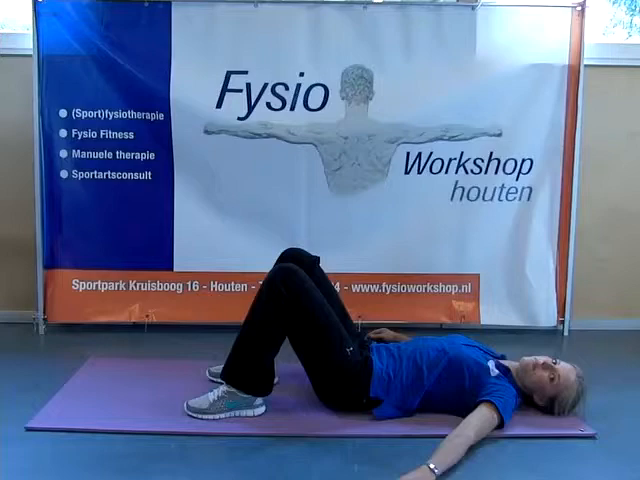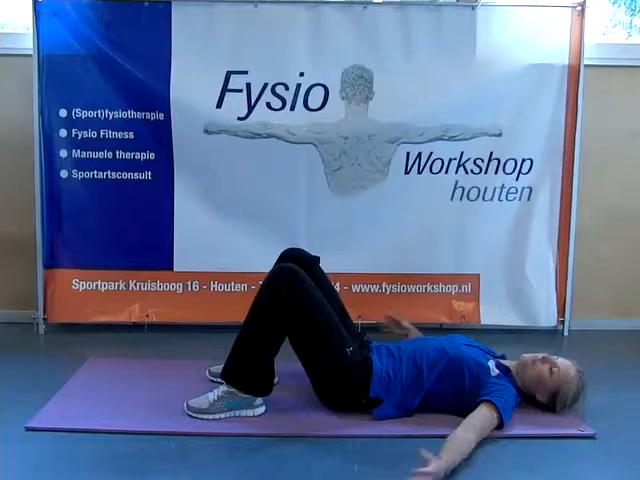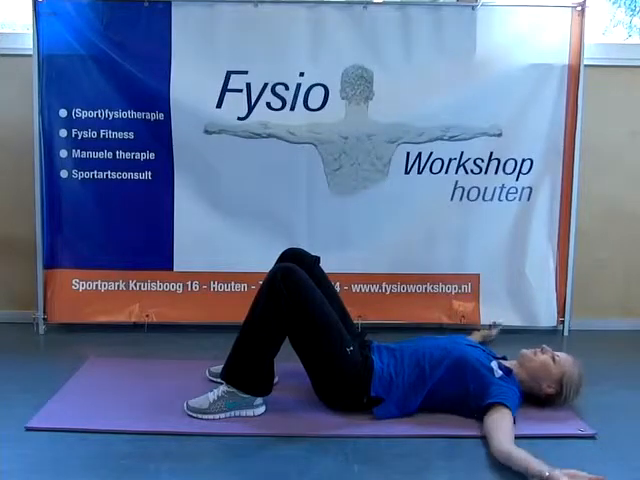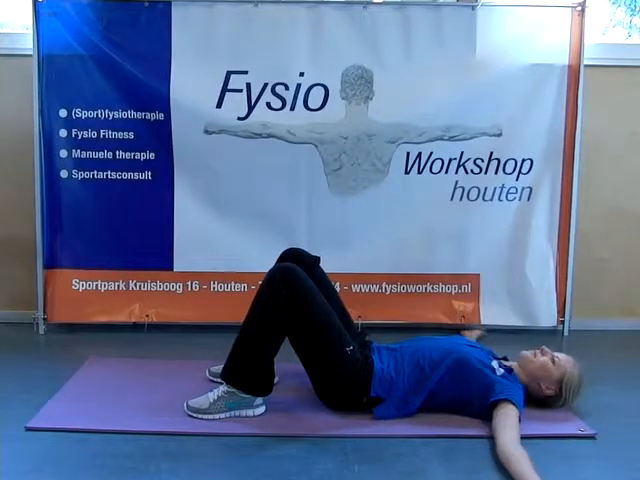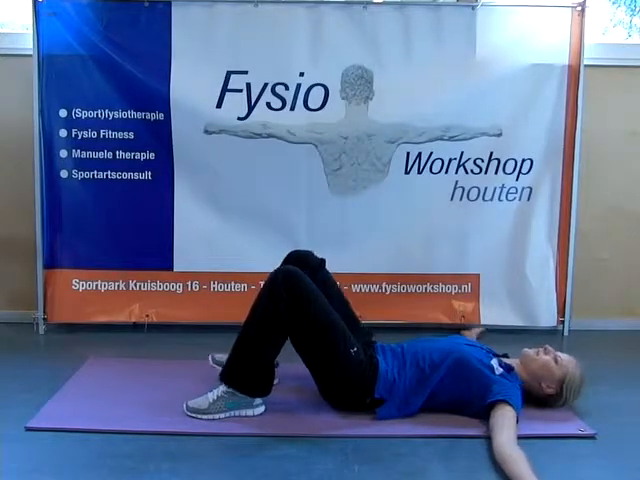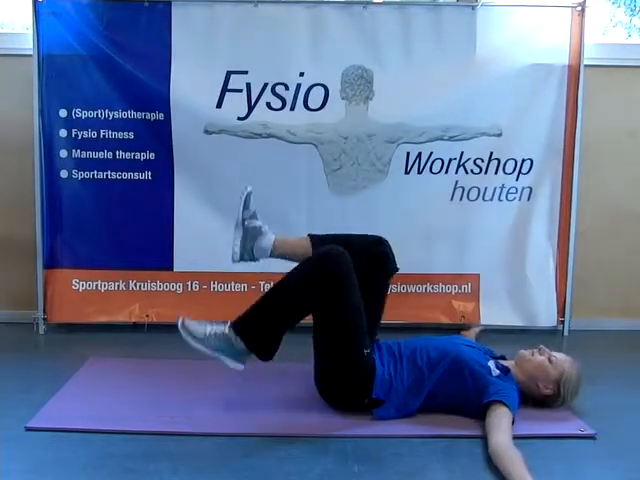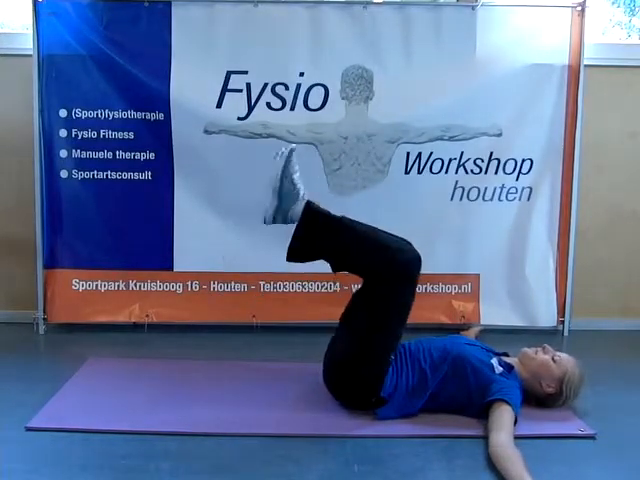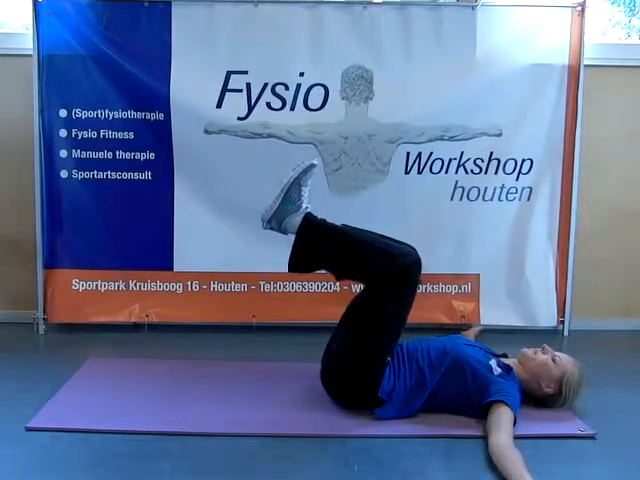
dt=0.4s
person 1, frame 1
left shoulder: (503, 393)
right shoulder: (495, 358)
left elbow: (467, 433)
right wrist: (400, 337)
left hip: (356, 382)
right hip: (366, 354)
left knee: (285, 280)
right knee: (296, 259)
left ankle: (243, 391)
right ankle: (250, 367)
person 1, frame 2
left shoulder: (502, 391)
right shoulder: (495, 360)
left elbow: (468, 432)
right wrist: (411, 331)
left hip: (356, 383)
right hip: (365, 355)
left knee: (285, 281)
right knee: (295, 259)
left ankle: (243, 392)
right ankle: (250, 368)
person 1, frame 3
left shoulder: (503, 390)
right shoulder: (496, 363)
left elbow: (502, 445)
right wrist: (475, 338)
left hip: (356, 382)
right hip: (366, 355)
left knee: (285, 279)
right knee: (296, 259)
left ankle: (243, 392)
right ankle: (248, 367)
person 1, frame 4
left shoulder: (507, 389)
right shoulder: (494, 363)
left elbow: (508, 445)
right wrist: (467, 339)
left hip: (357, 383)
right hip: (365, 356)
left knee: (284, 280)
right knee: (295, 259)
left ankle: (242, 392)
right ankle: (250, 368)
person 1, frame 5
left shoulder: (506, 389)
right shoulder: (496, 361)
left elbow: (504, 444)
right wrist: (468, 336)
left hip: (360, 383)
right hip: (370, 355)
left knee: (286, 282)
right knee: (301, 263)
left ankle: (242, 392)
right ankle: (252, 358)
person 1, frame 6
left shoulder: (504, 390)
right shoulder: (489, 356)
left elbow: (499, 444)
left hip: (357, 386)
right hip: (371, 360)
left knee: (333, 264)
right knee: (375, 249)
left ankle: (239, 341)
right ankle: (260, 241)
person 1, frame 7
left shoulder: (507, 387)
right shoulder: (496, 359)
left elbow: (500, 441)
left hip: (360, 381)
right hip: (353, 366)
left knee: (402, 261)
right knee: (397, 256)
left ankle: (299, 211)
right ankle: (296, 208)
person 1, frame 8
left shoulder: (505, 389)
right shoulder: (494, 361)
left elbow: (500, 442)
left hip: (358, 381)
right hip: (362, 368)
left knee: (403, 264)
right knee: (400, 260)
left ankle: (297, 221)
right ankle: (297, 219)
person 2, frame 1
left shoulder: (324, 132)
right shoulder: (389, 131)
left elbow: (268, 130)
right elbow: (444, 132)
left wrist: (219, 127)
right wrist: (488, 130)
person 2, frame 2
left shoulder: (324, 132)
right shoulder: (389, 132)
left elbow: (269, 129)
right elbow: (443, 131)
left wrist: (219, 127)
right wrist: (487, 130)
person 2, frame 3
left shoulder: (324, 132)
right shoulder: (389, 132)
left elbow: (268, 129)
right elbow: (443, 132)
left wrist: (220, 127)
right wrist: (487, 130)
person 2, frame 4
left shoulder: (324, 132)
right shoulder: (389, 132)
left elbow: (268, 130)
right elbow: (443, 131)
left wrist: (220, 127)
right wrist: (487, 130)
person 2, frame 5
left shoulder: (324, 132)
right shoulder: (389, 132)
left elbow: (268, 130)
right elbow: (443, 132)
left wrist: (220, 127)
right wrist: (486, 130)
person 2, frame 6
left shoulder: (324, 133)
right shoulder: (390, 132)
left elbow: (267, 129)
right elbow: (444, 132)
left wrist: (220, 127)
right wrist: (486, 130)
person 2, frame 7
left shoulder: (324, 132)
right shoulder: (390, 132)
left elbow: (268, 130)
right elbow: (443, 132)
left wrist: (220, 127)
right wrist: (485, 130)
person 2, frame 8
left shoulder: (324, 133)
right shoulder: (390, 132)
left elbow: (268, 129)
right elbow: (443, 131)
left wrist: (221, 127)
right wrist: (485, 130)
